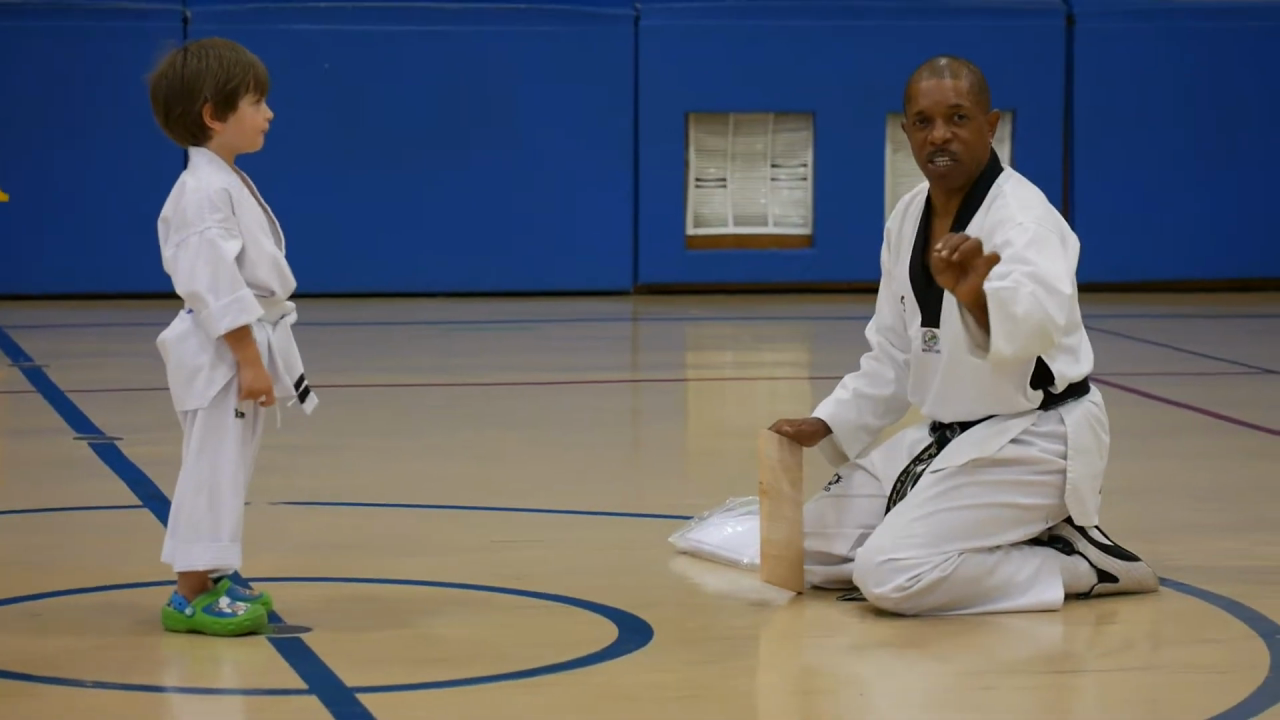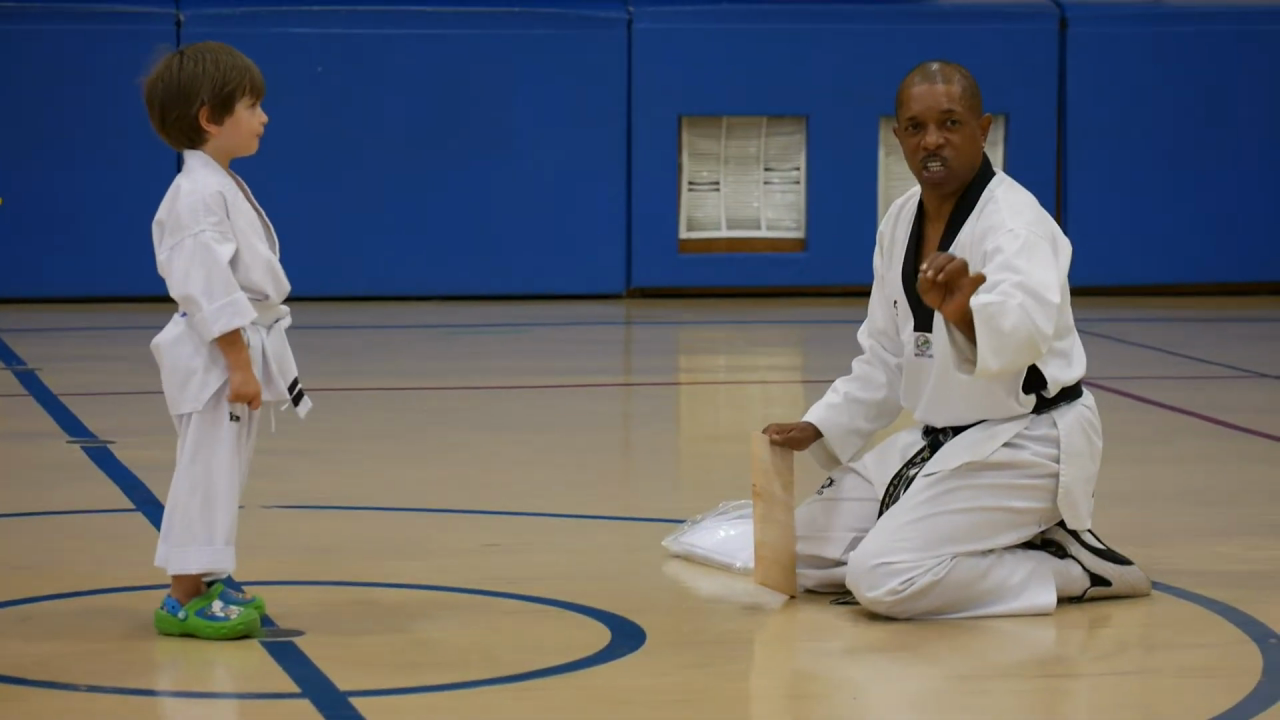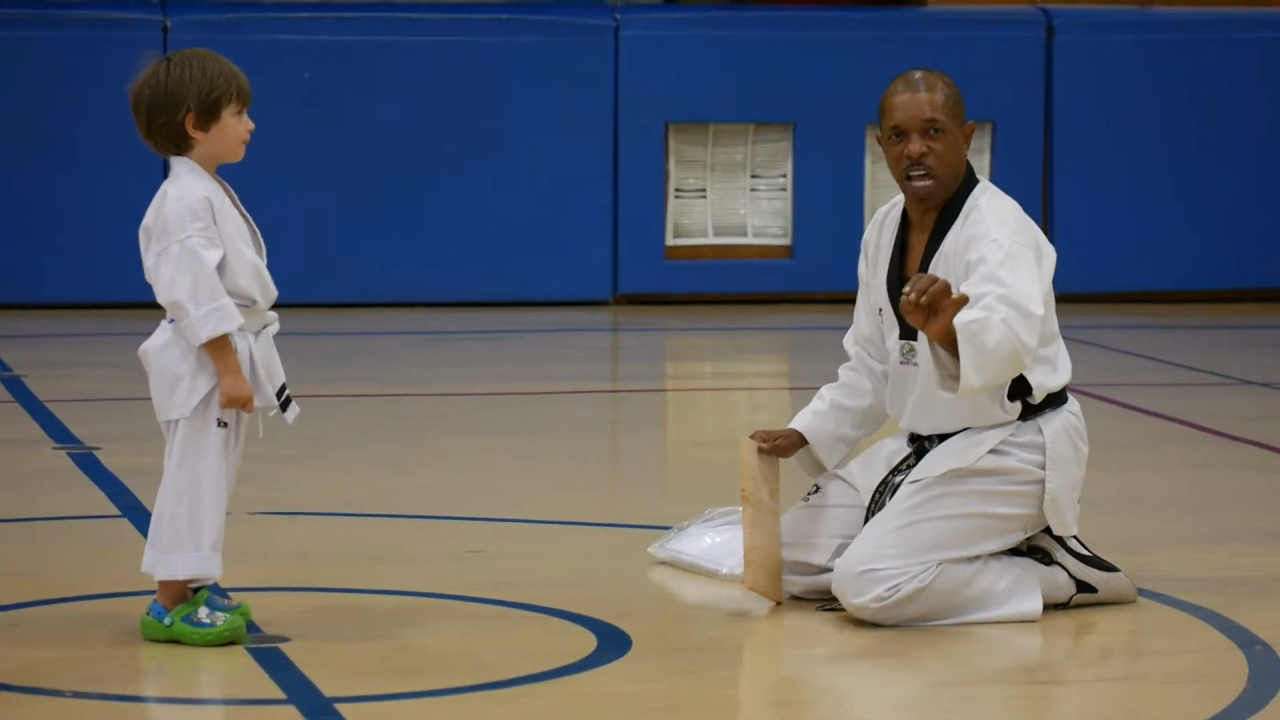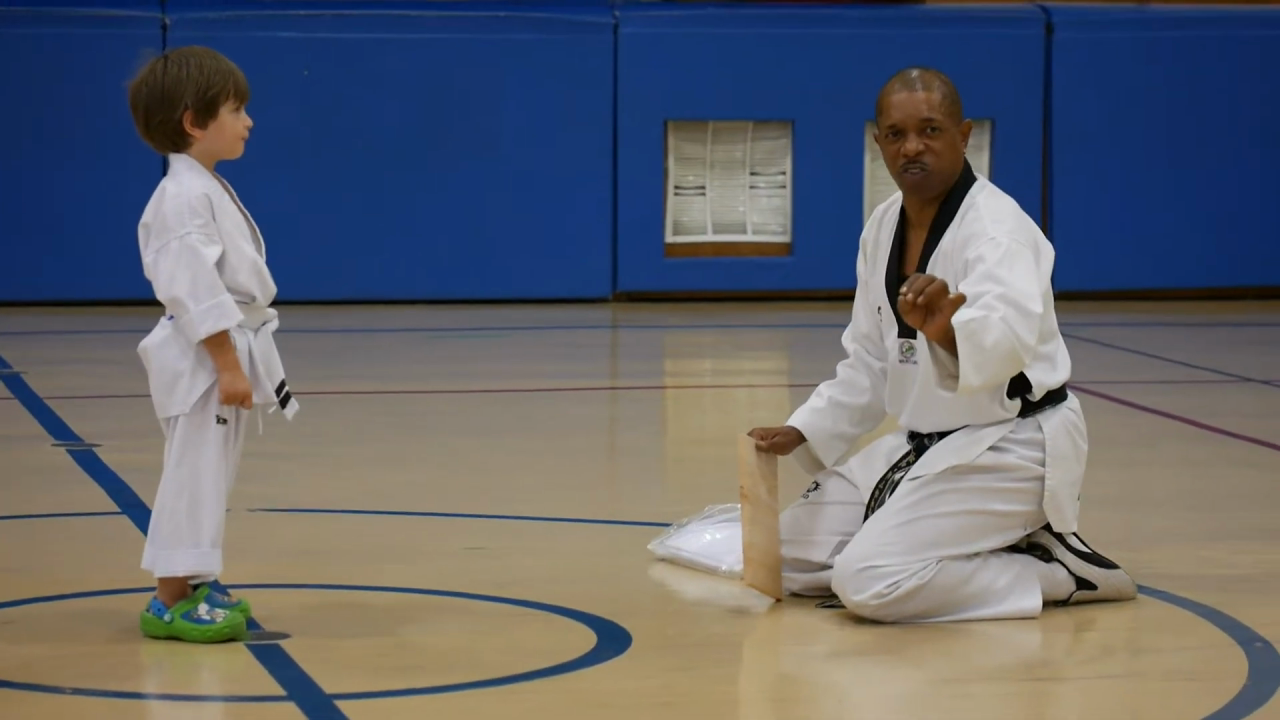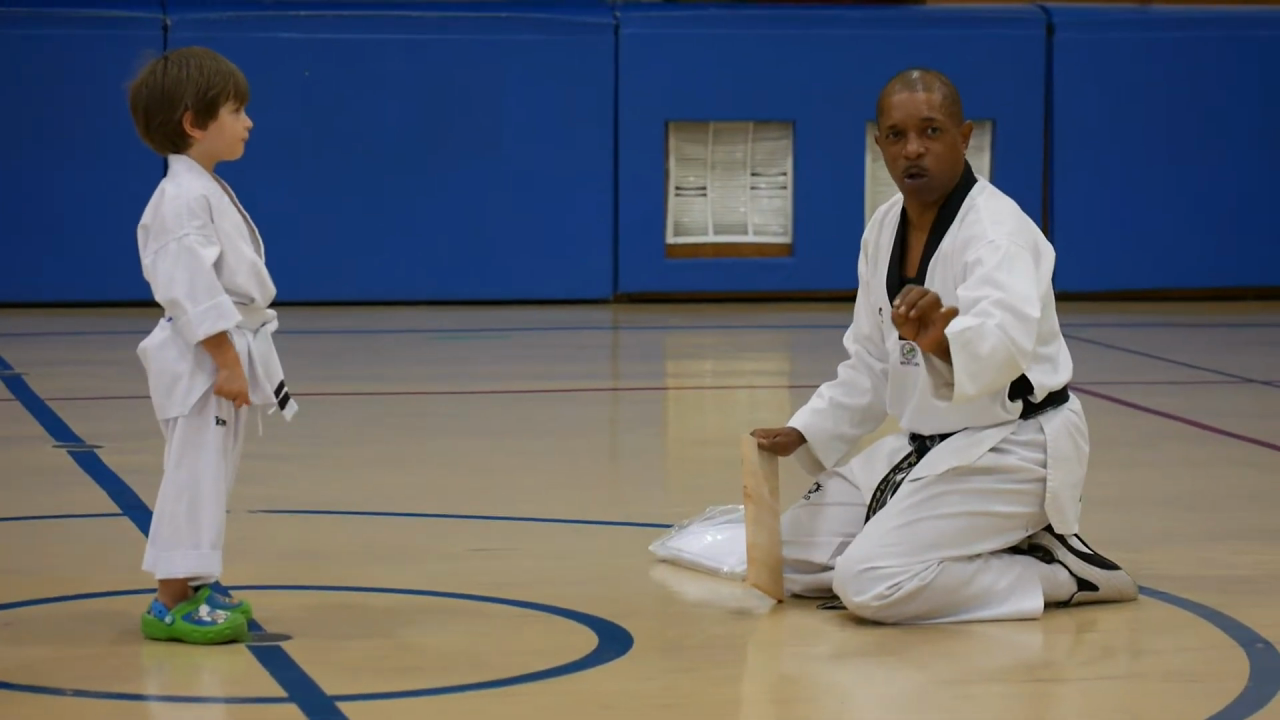
dt=0.2s
person 1, frame 1
left shoulder: (229, 183)
right shoulder: (204, 191)
right elbow: (216, 289)
right wrist: (249, 361)
left hip: (245, 349)
right hip: (222, 352)
left knee: (229, 468)
right knee: (212, 469)
left ankle: (213, 578)
right ankle: (191, 595)
person 1, frame 2
left shoulder: (224, 186)
right shoulder: (198, 194)
right elbow: (209, 291)
right wrist: (239, 365)
left hip: (240, 352)
right hip: (216, 356)
left knee: (224, 472)
right knee: (206, 472)
left ankle: (207, 583)
right ankle: (184, 599)
person 1, frame 3
left shoulder: (210, 193)
right shoulder: (185, 200)
right elbow: (195, 295)
right wrist: (229, 369)
left hip: (228, 359)
right hip: (203, 362)
left knee: (211, 477)
right knee: (193, 478)
left ankle: (194, 589)
right ankle: (170, 604)
person 1, frame 4
left shoulder: (209, 190)
right shoulder: (184, 197)
right elbow: (195, 292)
right wrist: (228, 364)
left hip: (226, 356)
right hip: (204, 358)
left knee: (212, 473)
right knee: (194, 474)
left ankle: (194, 584)
right ankle: (170, 600)
person 1, frame 5
left shoulder: (208, 191)
right shoulder: (183, 198)
right elbow: (191, 291)
right wrist: (227, 361)
left hip: (225, 355)
right hip: (202, 359)
left knee: (211, 475)
right knee: (193, 475)
left ankle: (194, 586)
right ankle: (171, 602)
person 2, frame 1
left shoulder: (1022, 217)
right shoulder: (908, 216)
left elbow: (1037, 320)
right elbow: (894, 353)
left wrist: (975, 297)
right wrist: (826, 424)
left hip: (1032, 439)
right hip: (946, 434)
left knee: (889, 577)
right knee: (815, 551)
left ankle: (1078, 563)
right ankle: (1021, 544)
person 2, frame 2
left shoulder: (1014, 222)
right shoulder: (900, 220)
left elbow: (1025, 329)
right elbow: (885, 357)
left wrist: (962, 312)
right wrist: (817, 428)
left hip: (1024, 444)
right hip: (939, 439)
left knee: (881, 580)
right knee: (808, 552)
left ankle: (1070, 566)
right ankle: (1012, 548)
person 2, frame 3
left shoulder: (999, 231)
right shoulder: (884, 228)
left elbow: (1008, 341)
right elbow: (871, 365)
left wrist: (947, 330)
right wrist: (803, 435)
left hip: (1011, 450)
right hip: (925, 444)
left knee: (867, 586)
right knee: (794, 559)
left ankle: (1053, 572)
right ankle: (998, 553)
person 2, frame 4
left shoulder: (997, 228)
right shoulder: (883, 226)
left elbow: (1008, 339)
right elbow: (869, 363)
left wrist: (946, 330)
right wrist: (800, 432)
left hip: (1010, 447)
right hip: (925, 441)
left knee: (869, 583)
right knee: (793, 557)
left ankle: (1056, 569)
right ankle: (996, 548)
person 2, frame 5
left shoulder: (998, 231)
right shoulder: (884, 227)
left elbow: (1004, 342)
right elbow: (871, 364)
left wrist: (940, 340)
right wrist: (802, 433)
left hip: (1011, 447)
right hip: (926, 443)
left knee: (869, 585)
right knee: (795, 558)
left ankle: (1057, 571)
right ankle: (999, 551)
